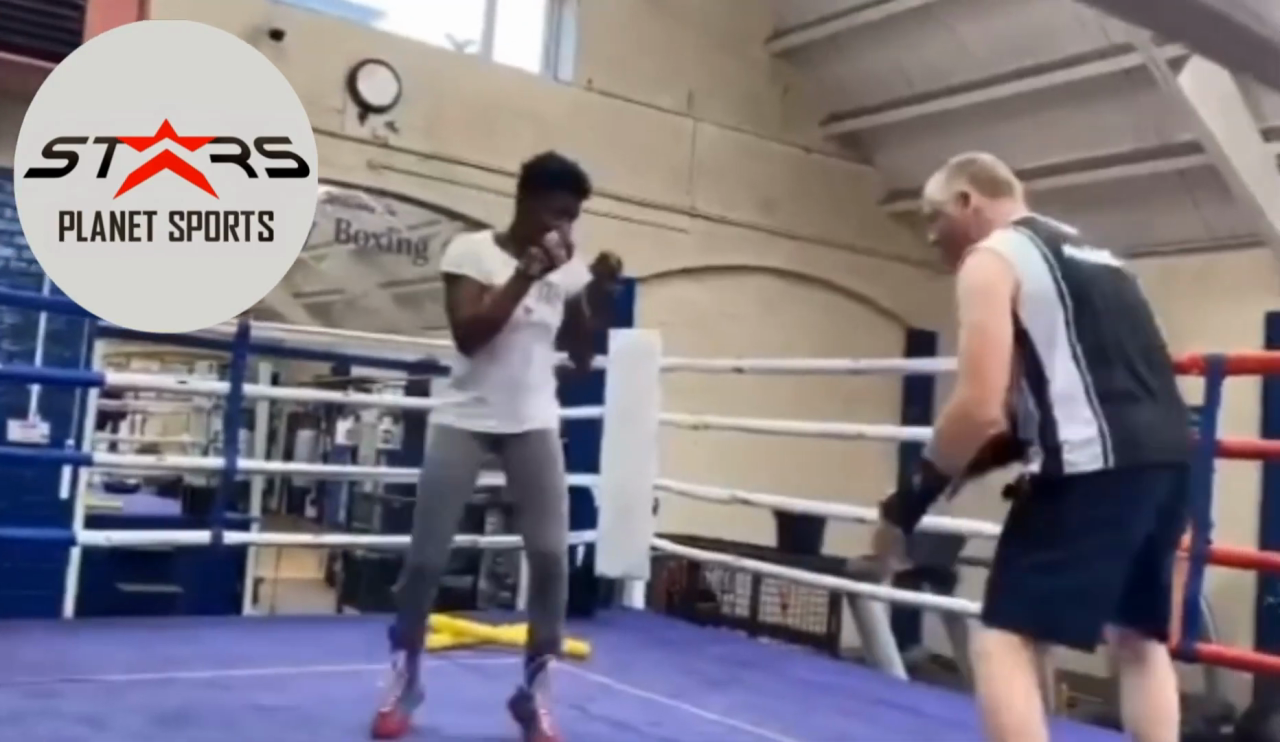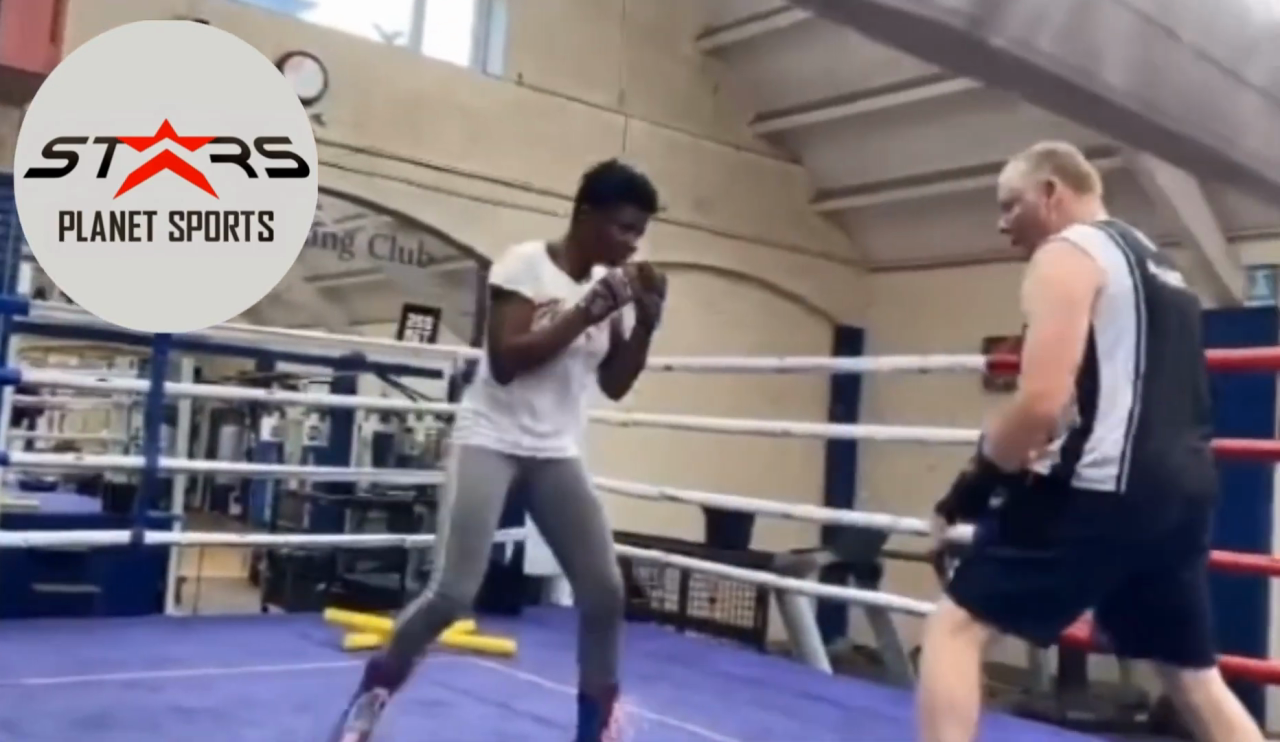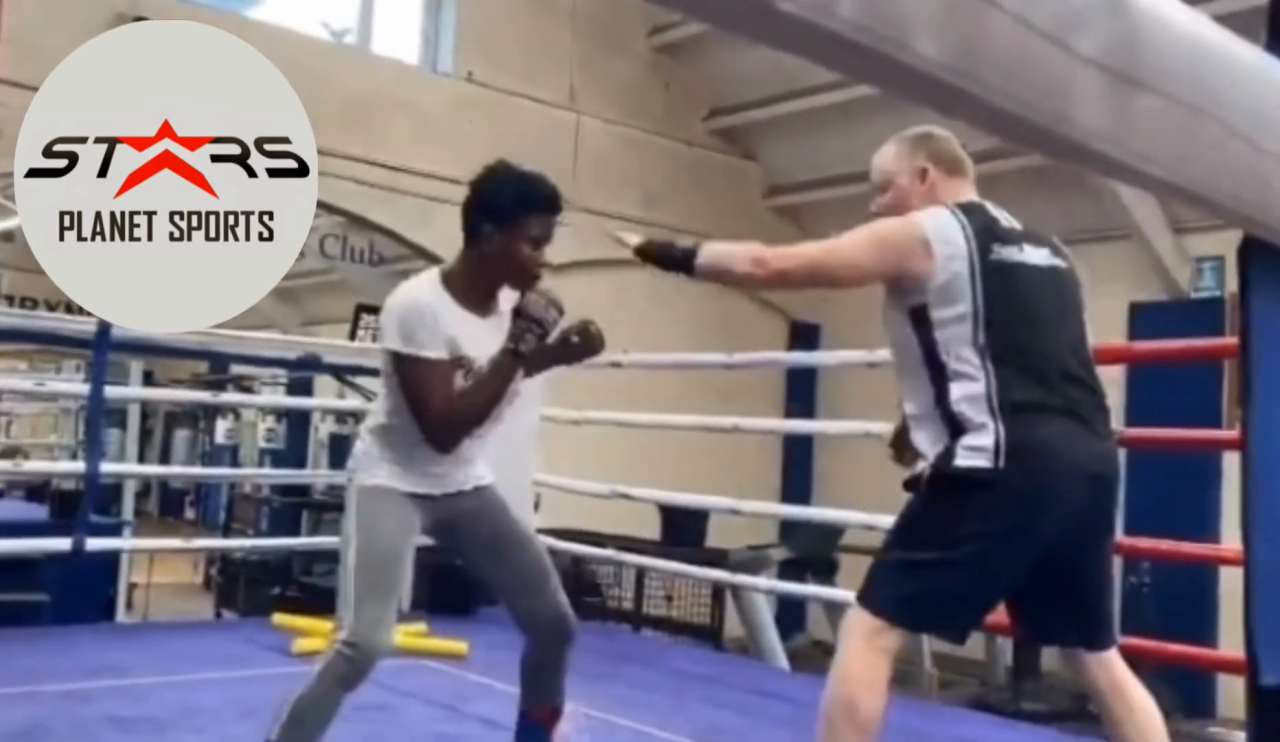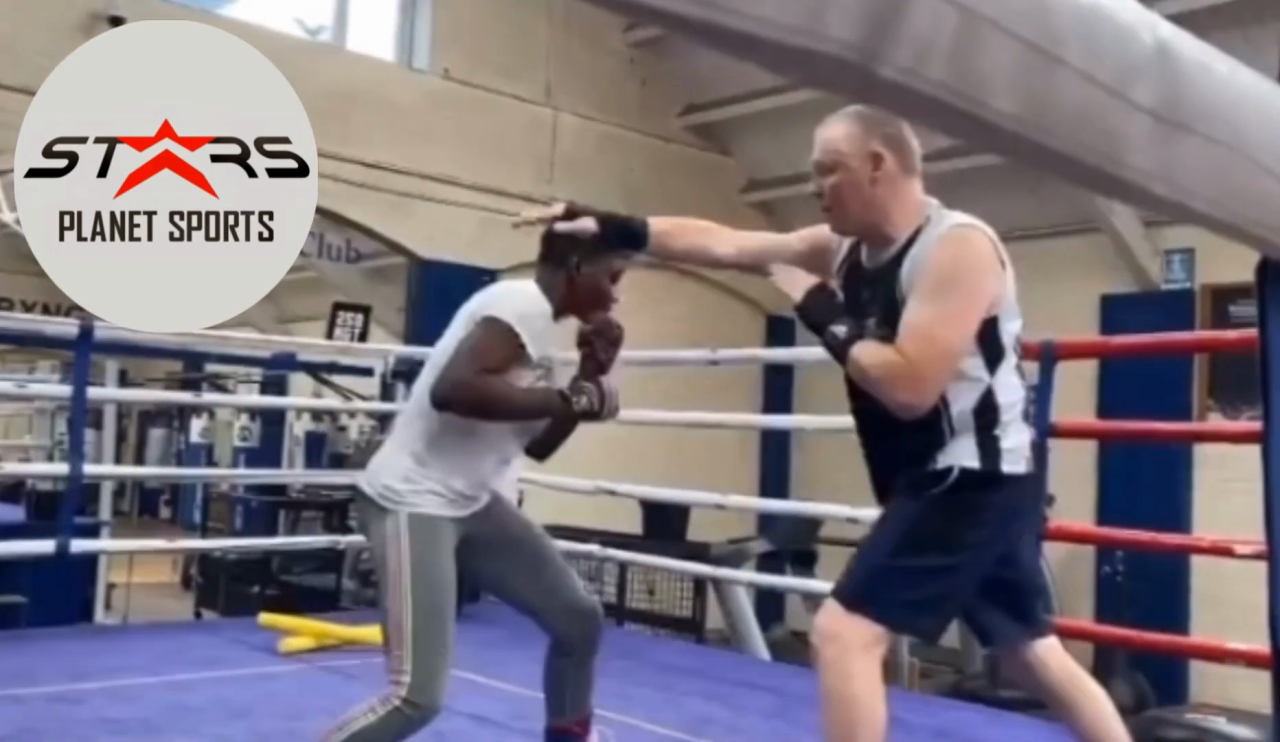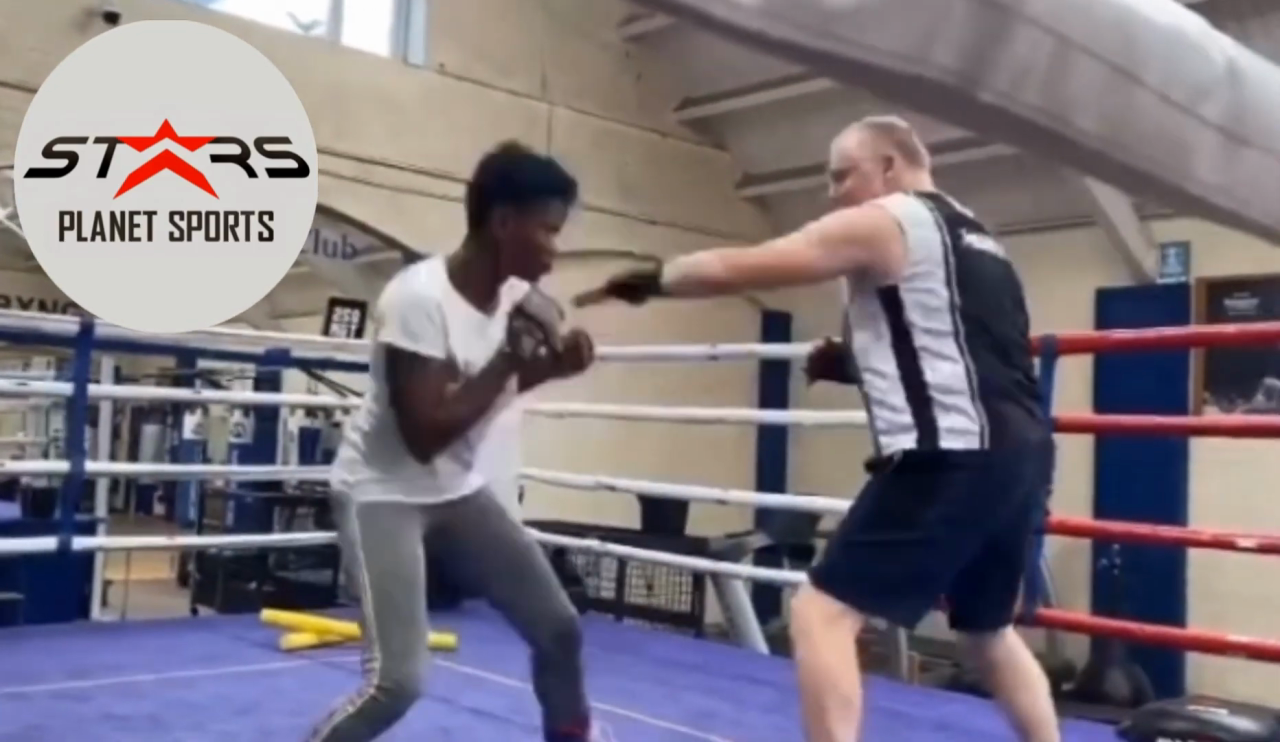
dt=0.5s
person 1, frame 1
left shoulder: (991, 260)
right shoulder: (1092, 256)
left elbow: (975, 404)
left wrist: (909, 502)
right wrist: (999, 444)
left hip: (1092, 468)
right hip: (1165, 461)
left knee: (1001, 644)
right knee: (1138, 640)
person 1, frame 2
left shoulder: (1069, 255)
right shoulder: (1156, 270)
left elbow: (1039, 402)
left wrist: (975, 483)
right wrist: (1035, 468)
left hip: (1100, 489)
right hip: (1182, 493)
left knee: (954, 628)
right knee: (1193, 675)
person 1, frame 3
left shoulder: (921, 235)
right shoulder: (1046, 249)
left elbow: (768, 265)
left wrist: (667, 252)
left hip: (998, 475)
right hip: (1085, 470)
left knee: (870, 633)
right knee: (1096, 656)
person 1, frame 4
left shoulder: (959, 244)
right shoulder: (847, 248)
left elbow: (912, 388)
right elbow: (719, 245)
left wrist: (832, 318)
right wrist: (611, 226)
left hip: (976, 480)
right hip: (968, 485)
left knee: (846, 634)
right knee: (1033, 653)
person 1, frame 5
left shoulder: (881, 223)
right shoulder: (972, 239)
left elbow: (741, 268)
left wrist: (645, 281)
right wrist: (853, 364)
left hip: (947, 460)
right hip: (1017, 457)
left knee: (820, 616)
right knee: (988, 633)
person 2, frame 1
left shoulder: (566, 266)
right shoulder: (469, 251)
left elbow: (580, 352)
right elbow: (469, 337)
left wrist: (600, 292)
right wrist: (529, 272)
left hip: (532, 423)
right hip: (462, 421)
left knee: (549, 552)
right knee: (426, 557)
left ankle: (534, 689)
right ankle: (404, 673)
person 2, frame 2
left shoulder: (610, 284)
right shoulder: (522, 264)
left elbow: (615, 385)
right elbow: (505, 360)
left wrist: (645, 319)
right wrist: (588, 309)
left hip: (556, 452)
right hip: (487, 442)
left knee: (605, 590)
right knee: (453, 592)
right ankle: (372, 695)
person 2, frame 3
left shoulder: (513, 301)
right shoulder: (416, 305)
right elbow: (443, 429)
left wrist: (558, 352)
right wrist: (518, 347)
left hip: (466, 487)
right hip: (390, 483)
left knee: (554, 621)
right knee: (364, 642)
person 2, frame 4
left shoulder: (534, 317)
right shoulder: (522, 301)
left elbow: (537, 445)
right elbow: (451, 388)
left wrist: (588, 374)
right wrist: (569, 399)
left hip: (469, 502)
right hip: (410, 502)
left knee: (580, 619)
right knee: (417, 696)
person 2, frame 5
left shoulder: (516, 295)
right shoulder: (417, 298)
right elbow: (424, 437)
left wrist: (549, 363)
right wrist: (513, 353)
left hip: (458, 492)
right hip: (382, 495)
left knee: (559, 629)
right knee: (397, 679)
